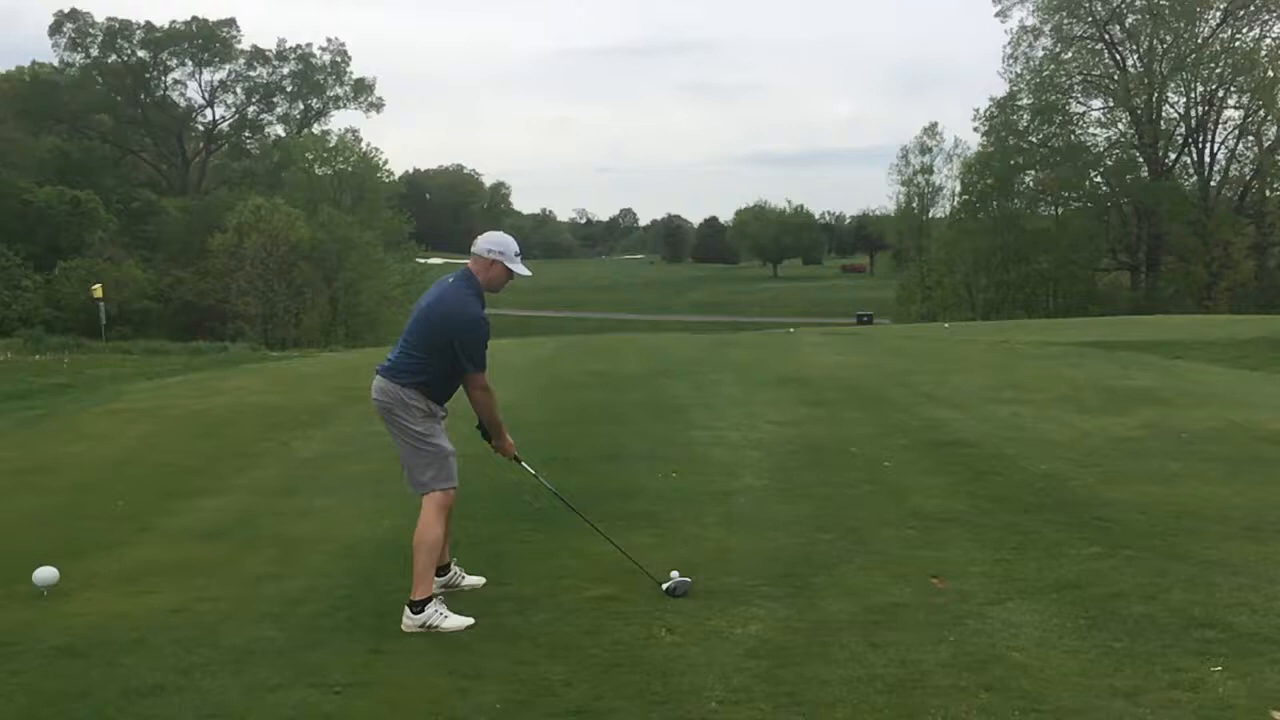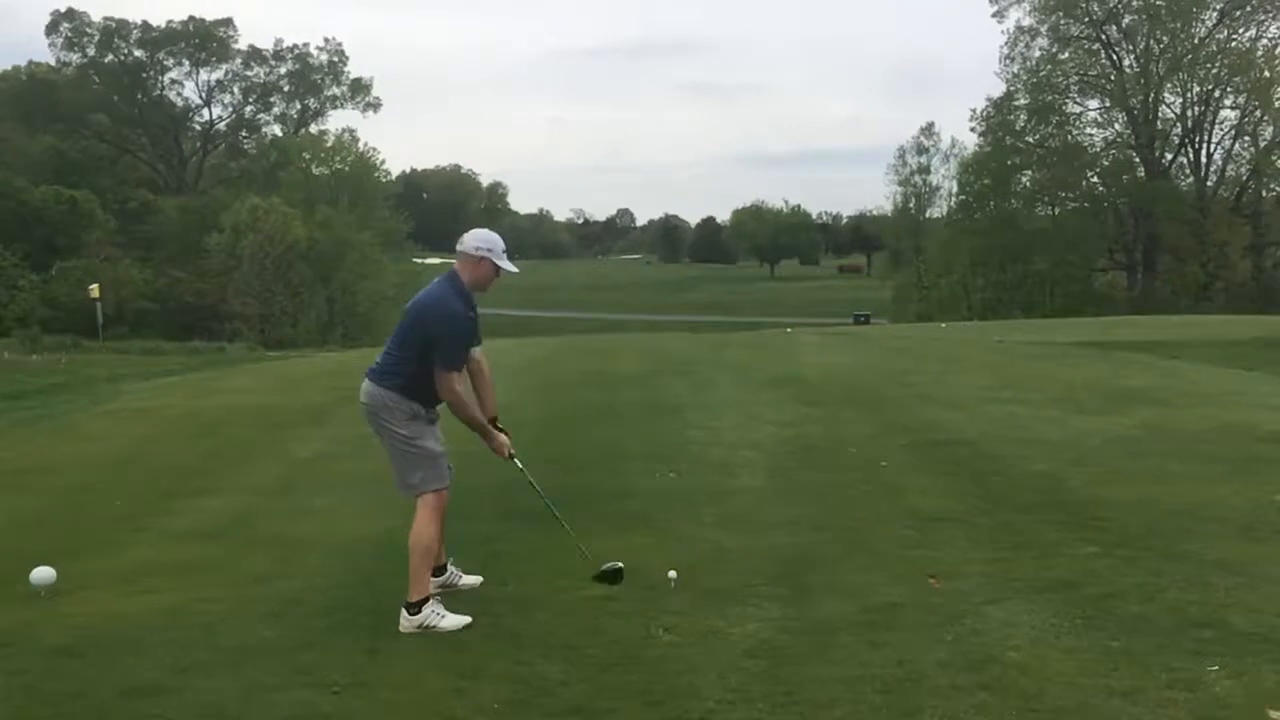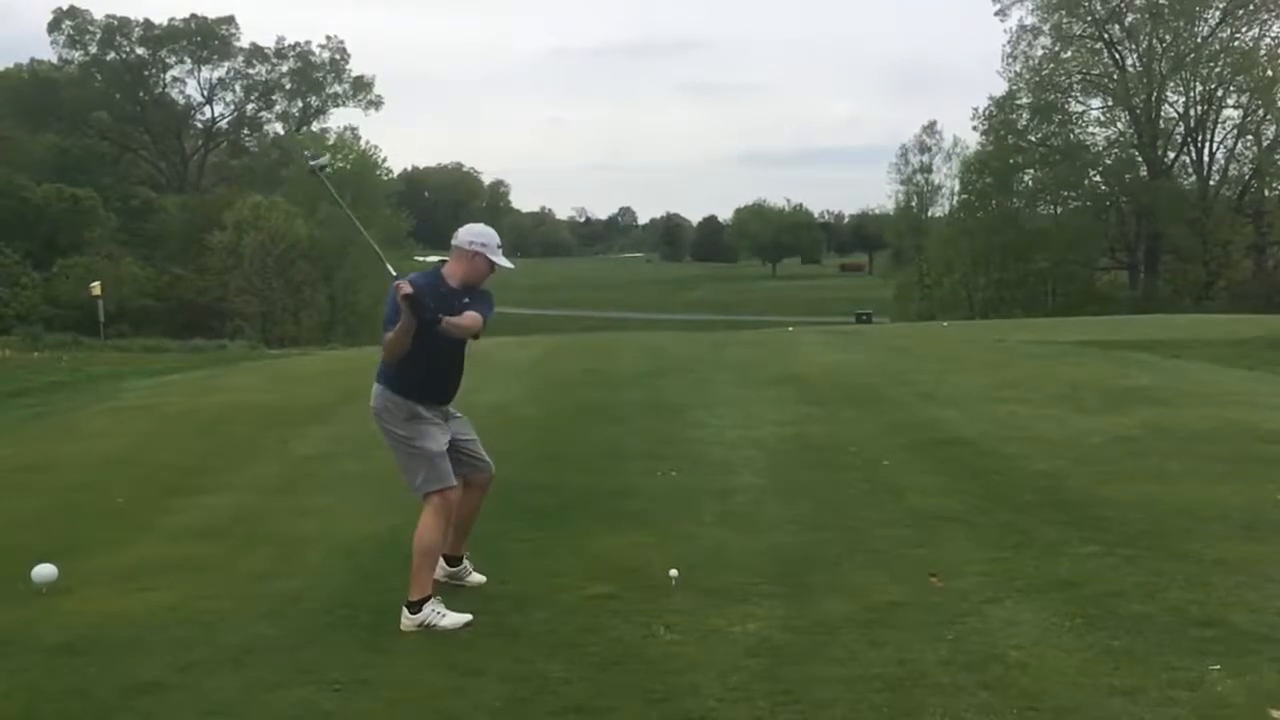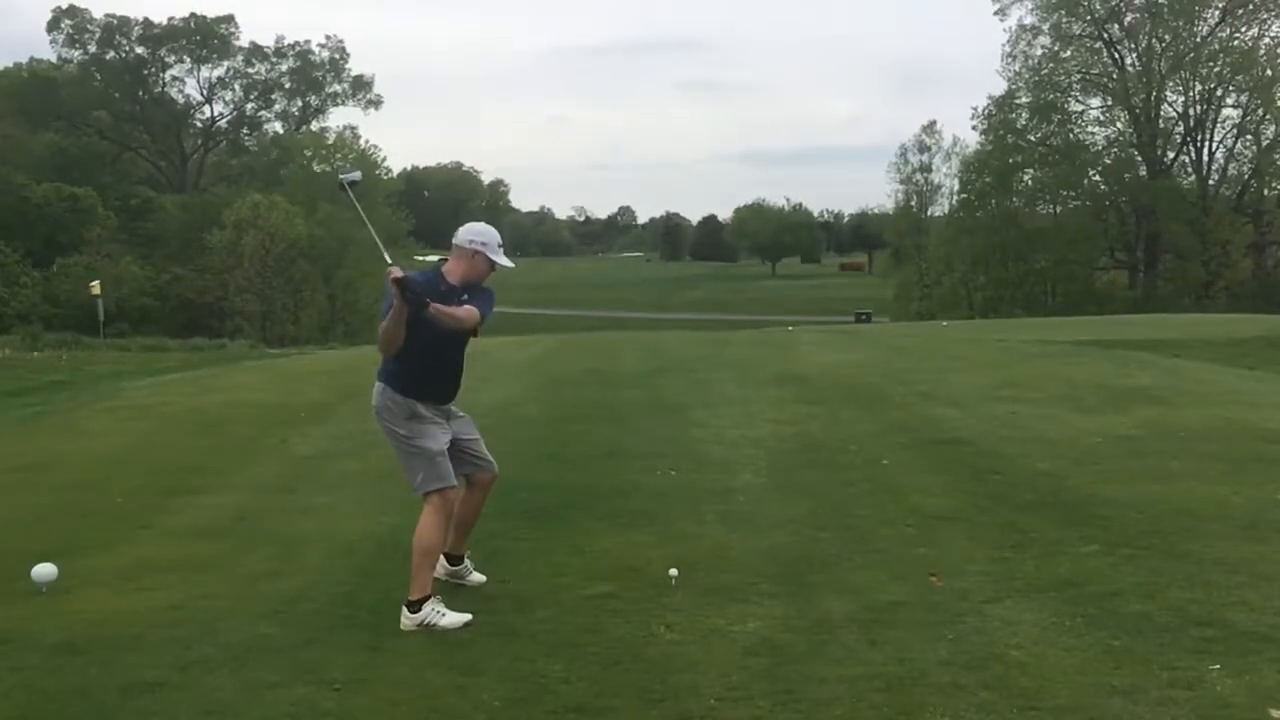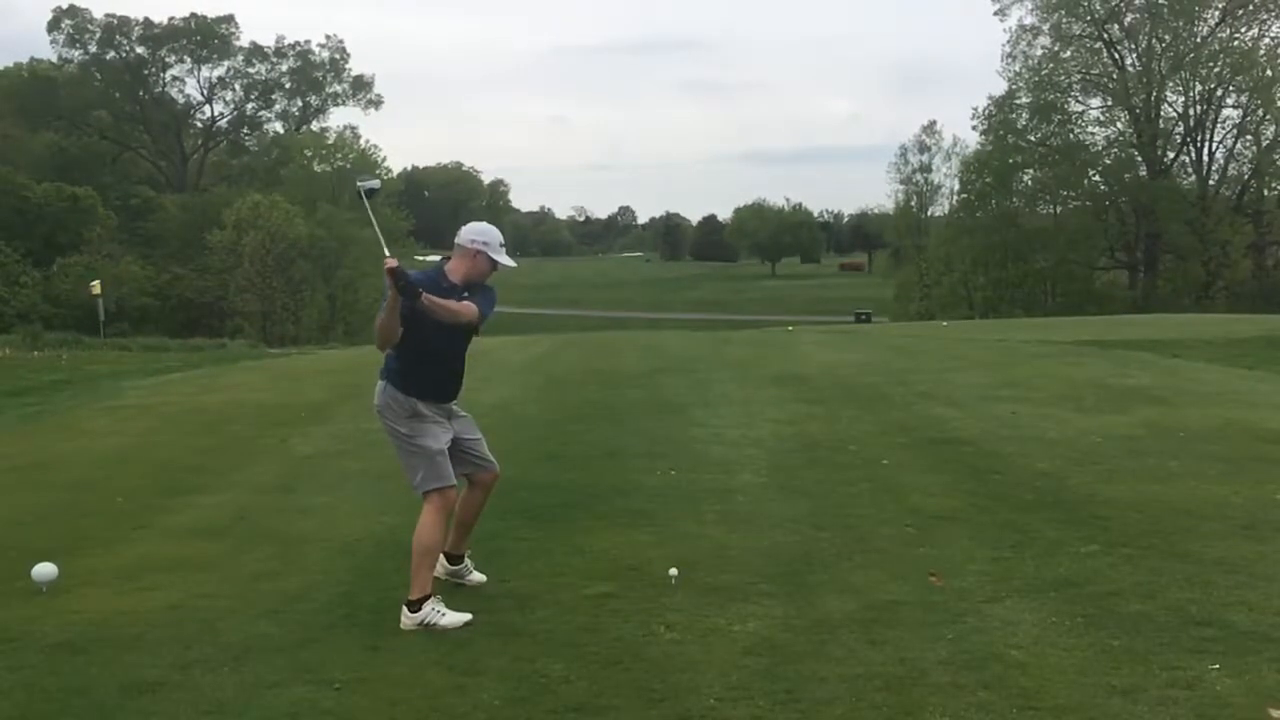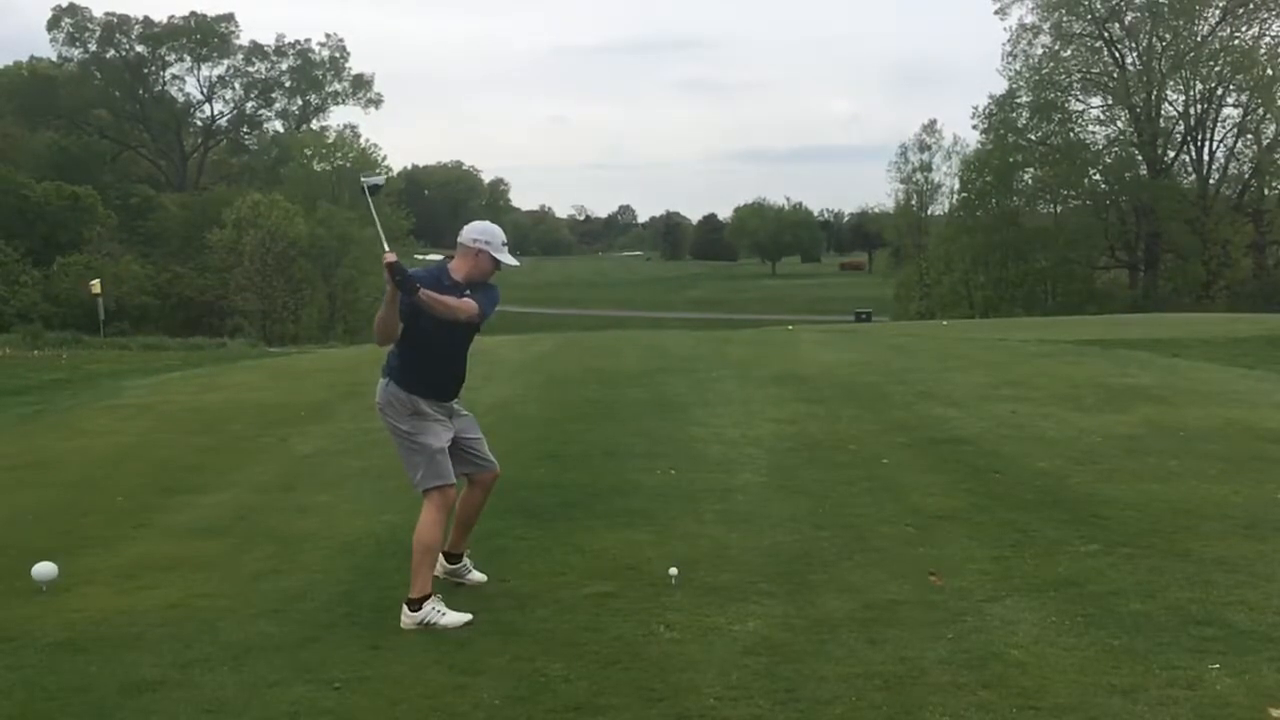
dt=0.4s
person 1, frame 1
left shoulder: (452, 286)
right shoulder: (468, 312)
right elbow: (478, 387)
left wrist: (486, 424)
right wrist: (499, 435)
left hip: (406, 392)
right hip: (407, 398)
left knee: (442, 485)
right knee: (439, 495)
left ankle: (442, 570)
right ankle: (420, 607)
person 1, frame 2
left shoulder: (460, 300)
right shoulder: (444, 306)
left elbow: (477, 362)
right elbow: (450, 386)
left wrist: (495, 422)
right wrist: (488, 432)
left hip: (411, 401)
right hip: (394, 401)
left knee: (439, 484)
right knee: (433, 495)
left ankle: (438, 571)
right ankle: (417, 608)
person 1, frame 3
left shoulder: (479, 297)
right shoulder: (413, 288)
left elbow: (468, 326)
right elbow: (390, 354)
left wrist: (433, 319)
right wrist: (408, 318)
left hip: (439, 405)
right hip: (402, 405)
left knee: (480, 475)
right knee: (441, 496)
left ankle: (452, 561)
right ankle: (418, 607)
person 1, frame 4
left shoulder: (480, 295)
right shoulder: (415, 284)
left elbow: (464, 319)
right elbow: (387, 348)
left wrist: (426, 307)
right wrist: (399, 304)
left hip: (442, 403)
right hip: (404, 404)
left knee: (484, 474)
right knee: (442, 496)
left ankle: (452, 560)
right ankle: (418, 607)
person 1, frame 5
left shoulder: (482, 294)
right shoulder: (416, 282)
left elbow: (462, 314)
right elbow: (384, 343)
left wrist: (419, 298)
right wrist: (395, 295)
left hip: (444, 402)
right hip: (406, 403)
left knee: (485, 474)
right knee: (442, 496)
left ankle: (453, 559)
right ankle: (418, 606)
person 1, frame 6
left shoulder: (485, 292)
right shoulder: (419, 279)
left elbow: (461, 311)
right elbow: (384, 338)
left wrist: (416, 291)
right wrist: (393, 290)
left hip: (445, 401)
right hip: (407, 400)
left knee: (485, 474)
right knee: (441, 494)
left ankle: (452, 558)
right ankle: (418, 605)
